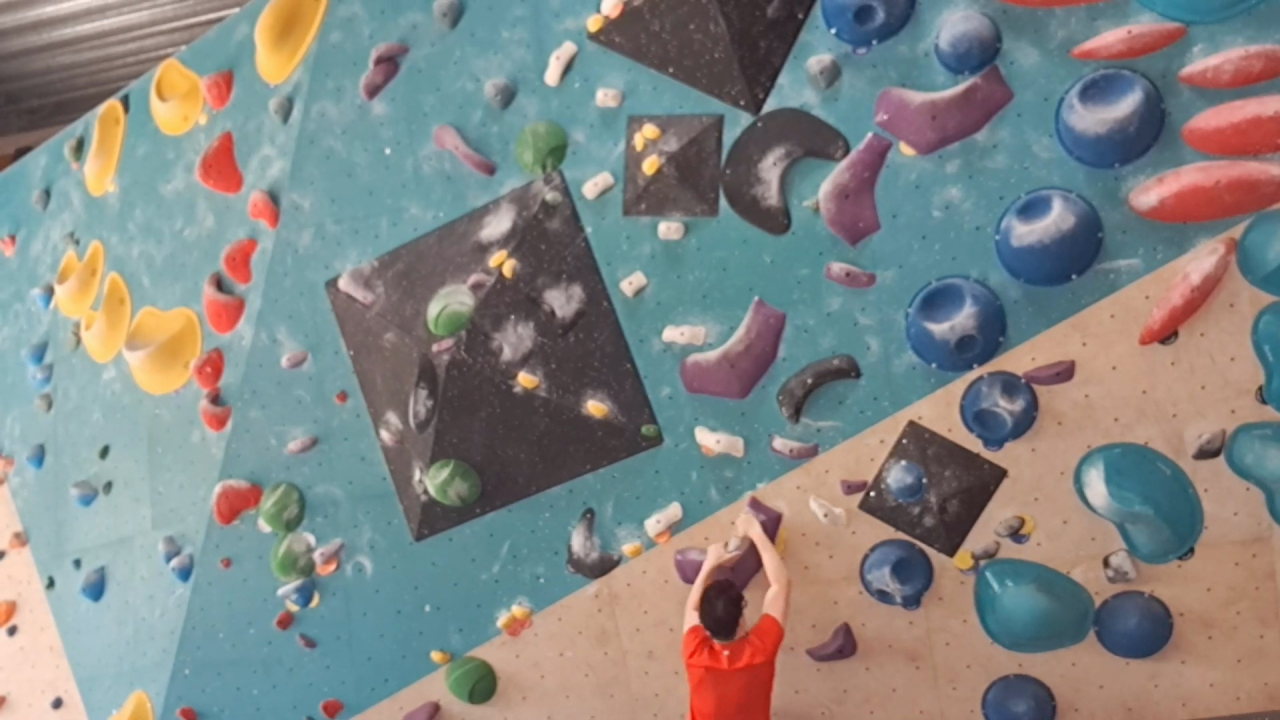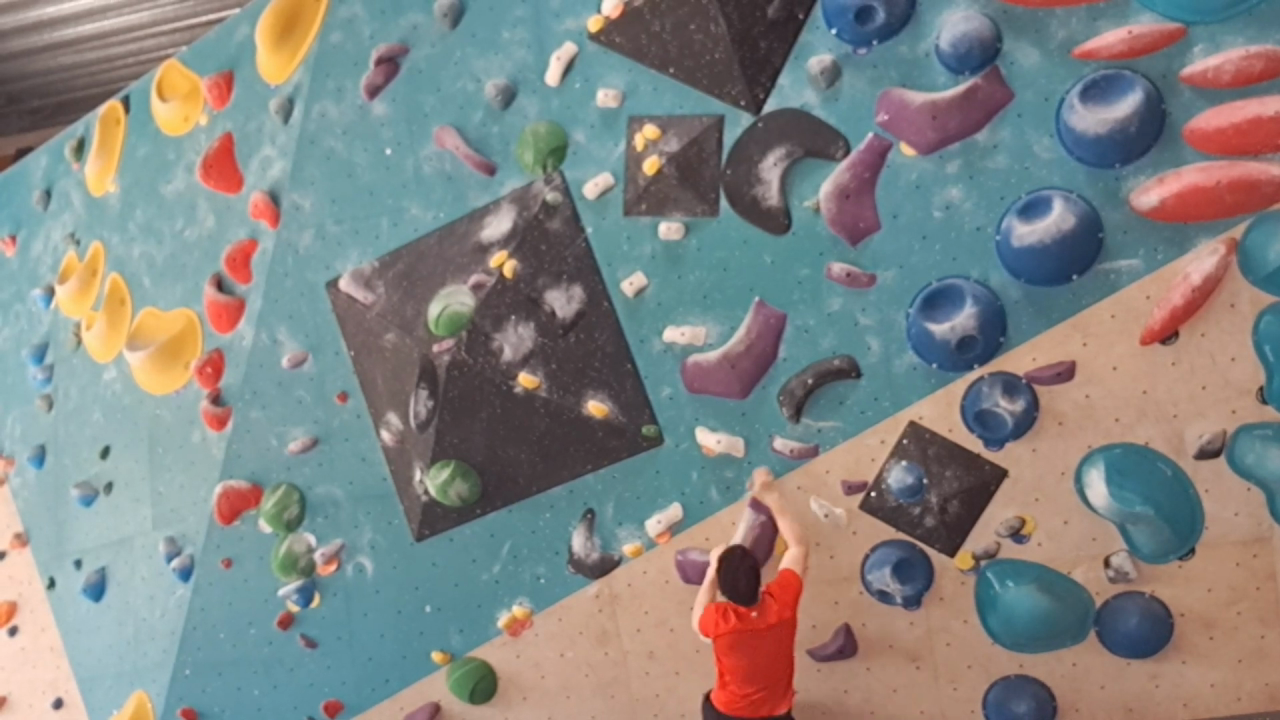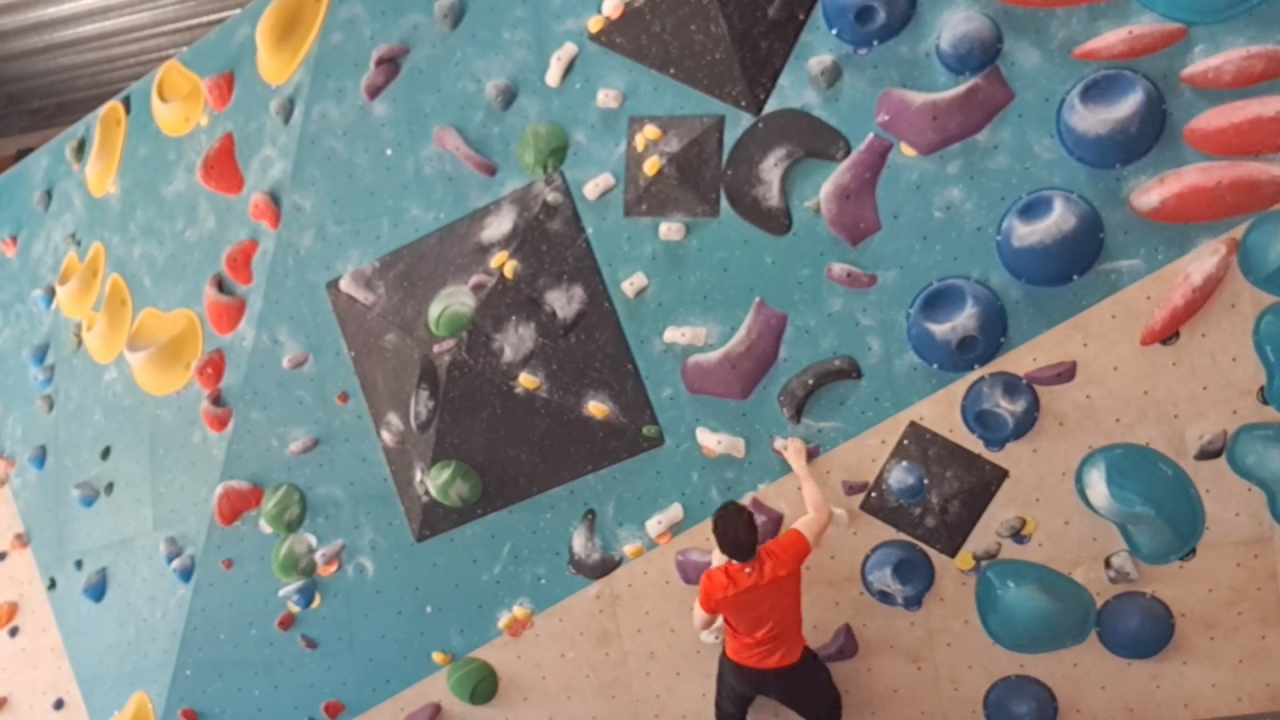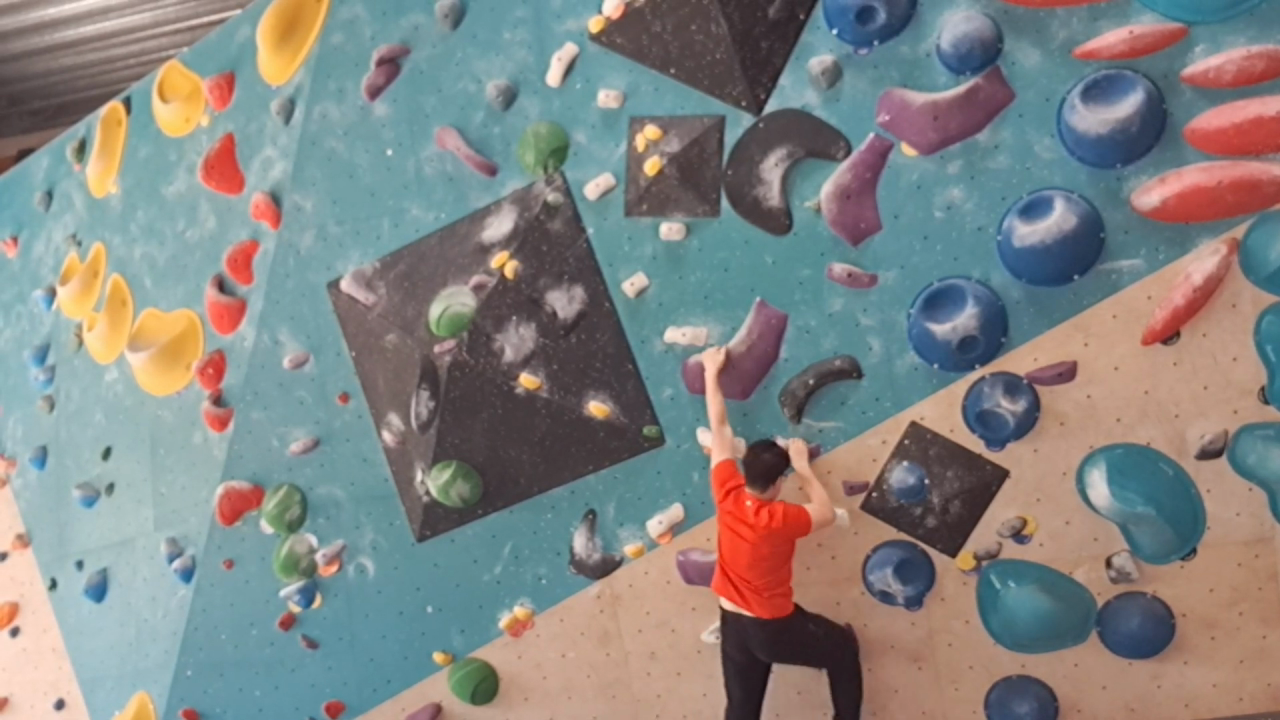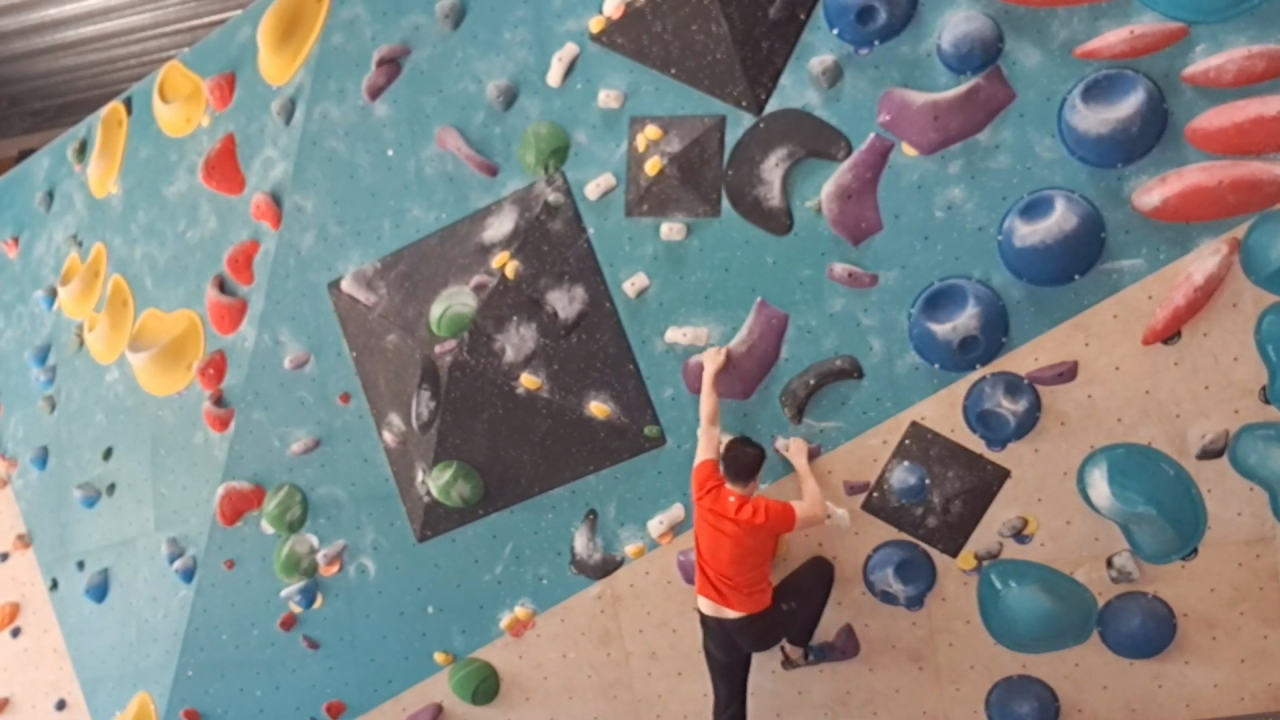
dt=0.7s
person 1, frame 1
left shoulder: (696, 654)
right shoulder: (761, 650)
left elbow: (692, 608)
right elbow: (781, 583)
left wrist: (710, 564)
right wrist: (756, 534)
person 1, frame 2
left shoulder: (718, 619)
right shoulder: (782, 604)
left elbow: (698, 621)
right elbow: (799, 547)
left wrist: (713, 567)
right wrist: (771, 498)
person 1, frame 3
left shoulder: (715, 583)
right shoulder: (783, 557)
left elbow: (701, 623)
right elbow: (821, 513)
right wrist: (799, 464)
left hip: (739, 668)
right hip: (791, 668)
person 1, frame 4
left shoulder: (726, 495)
right shoulder: (782, 518)
left elbow: (719, 429)
right elbow: (827, 514)
left wrist: (711, 372)
right wrist: (803, 467)
left hip: (734, 627)
right hip: (776, 629)
right knee: (843, 645)
person 1, frame 5
left shoulder: (705, 494)
right shoulder: (764, 514)
left elbow: (708, 429)
right elbow: (817, 510)
left wrist: (709, 372)
right wrist: (801, 463)
left hip: (714, 626)
right hip: (758, 624)
right knee: (820, 569)
right ankle: (796, 649)
